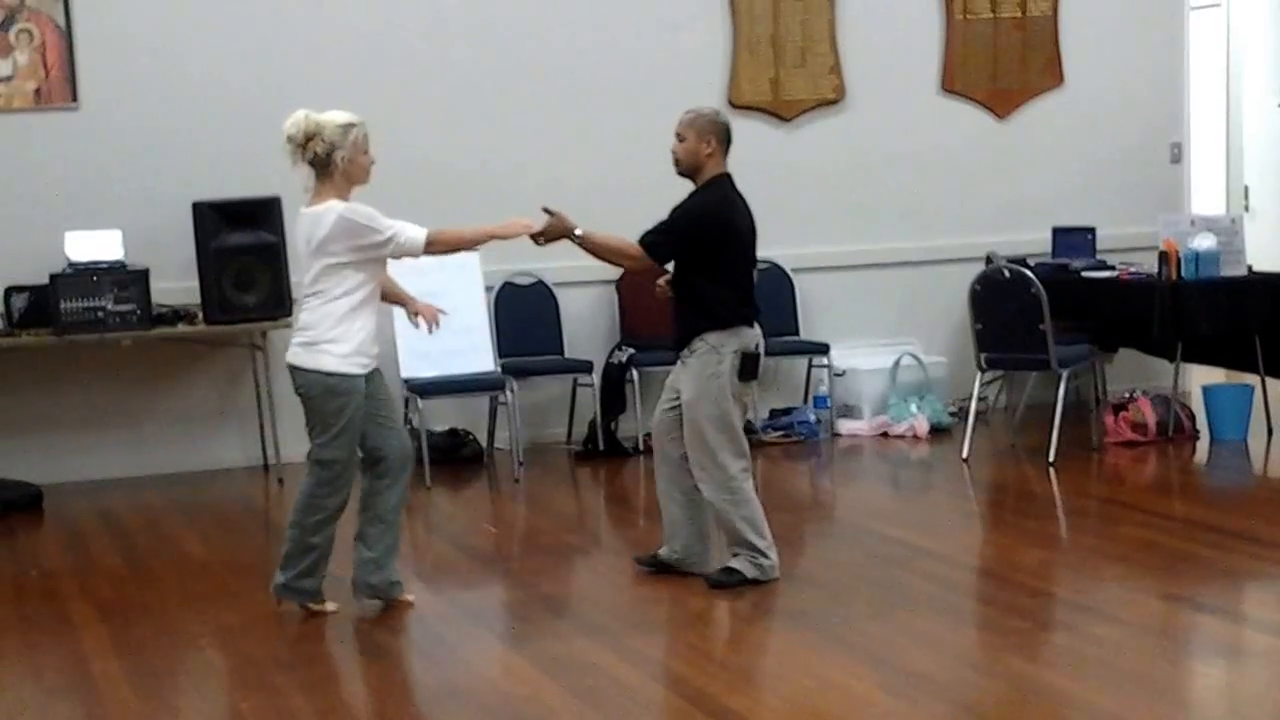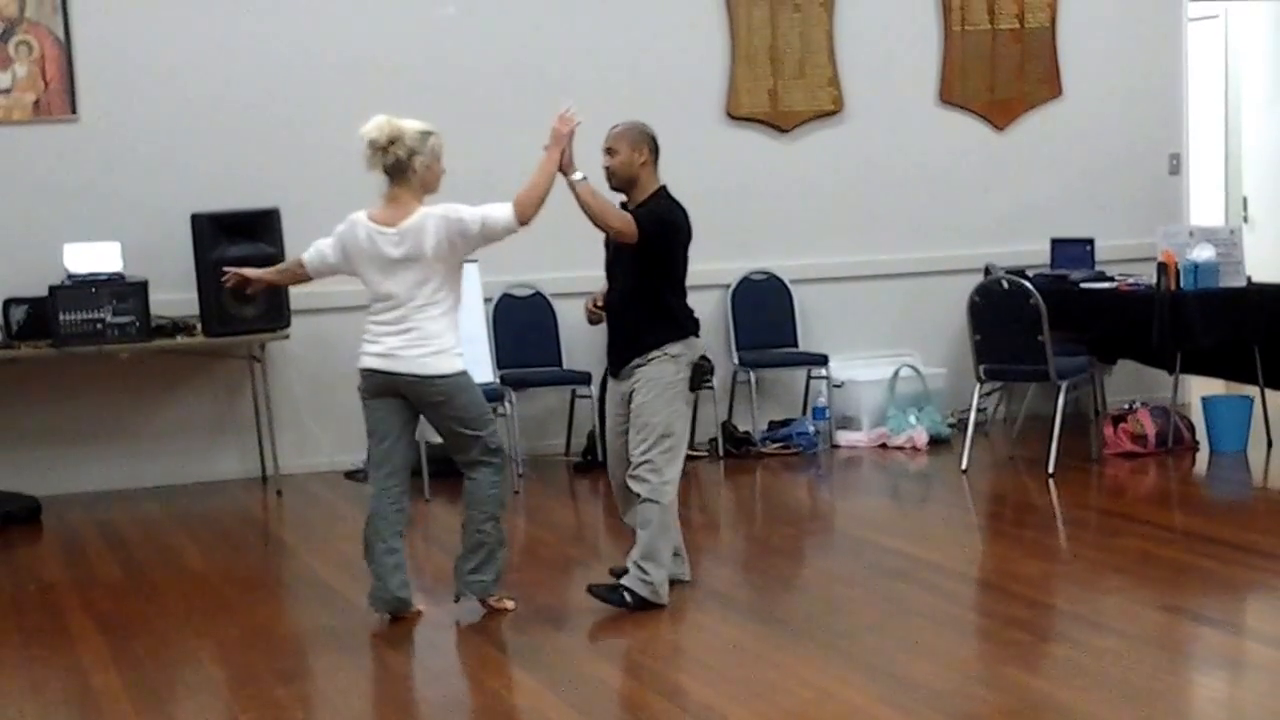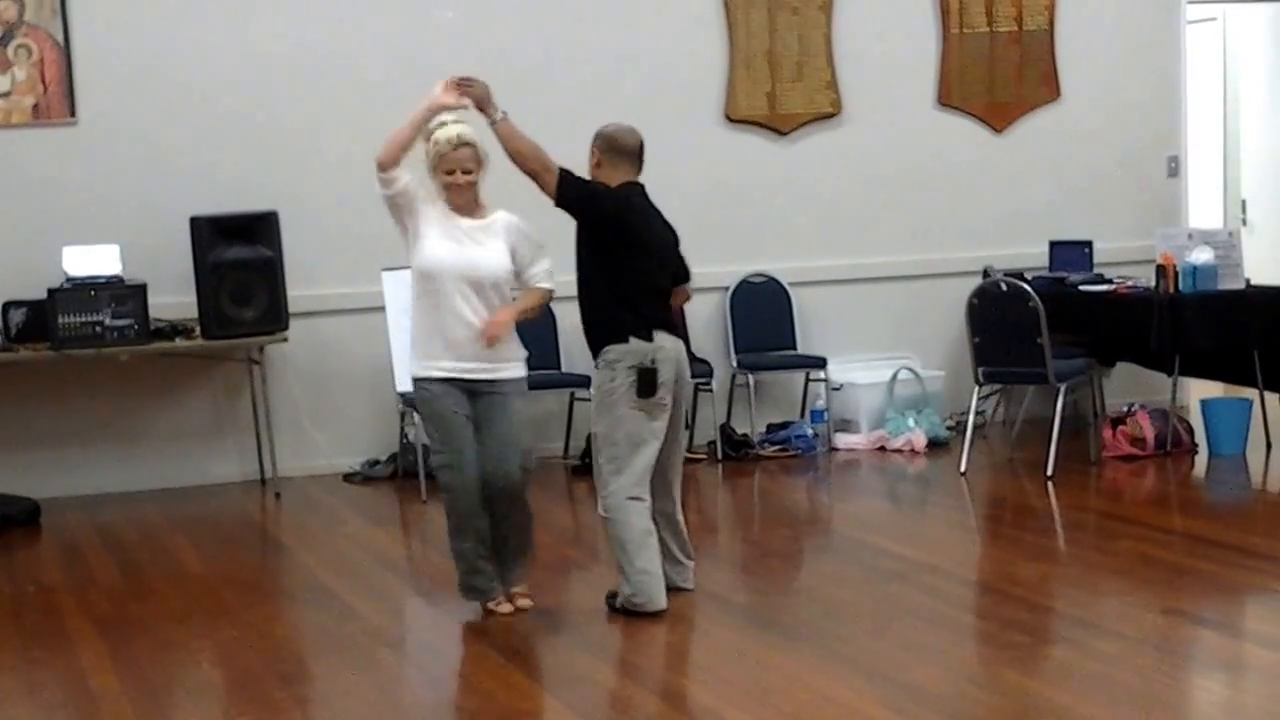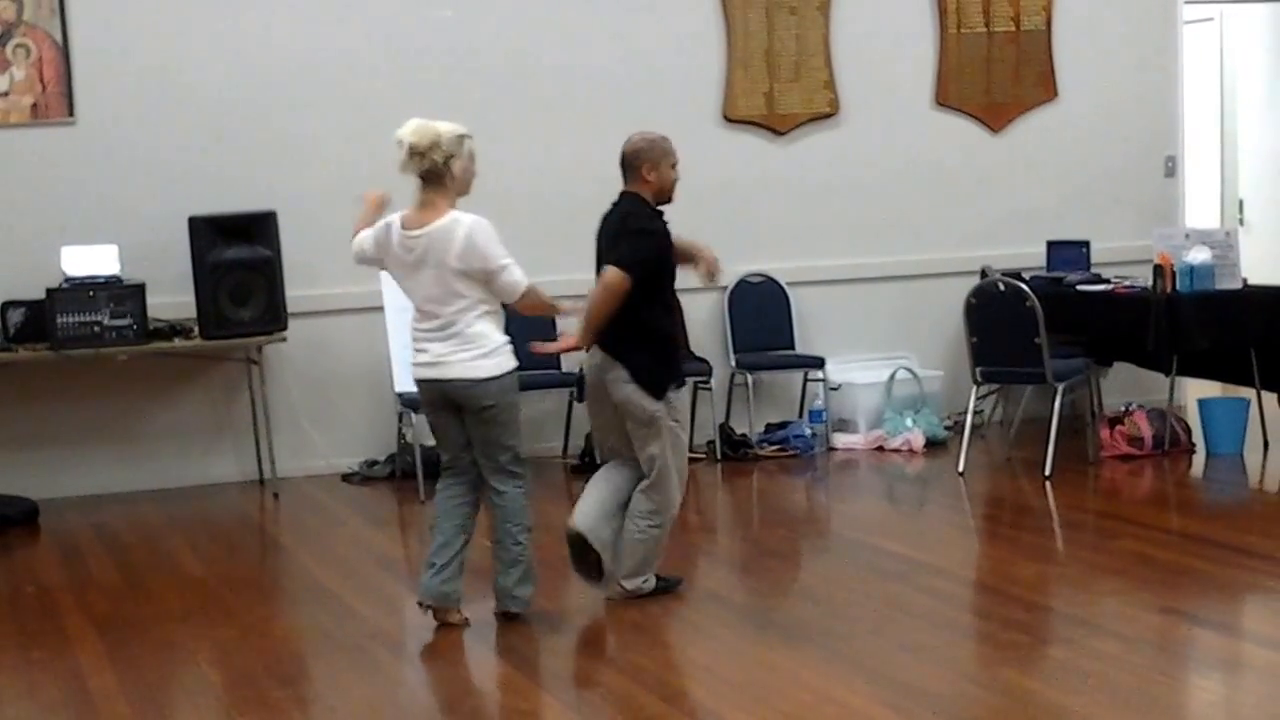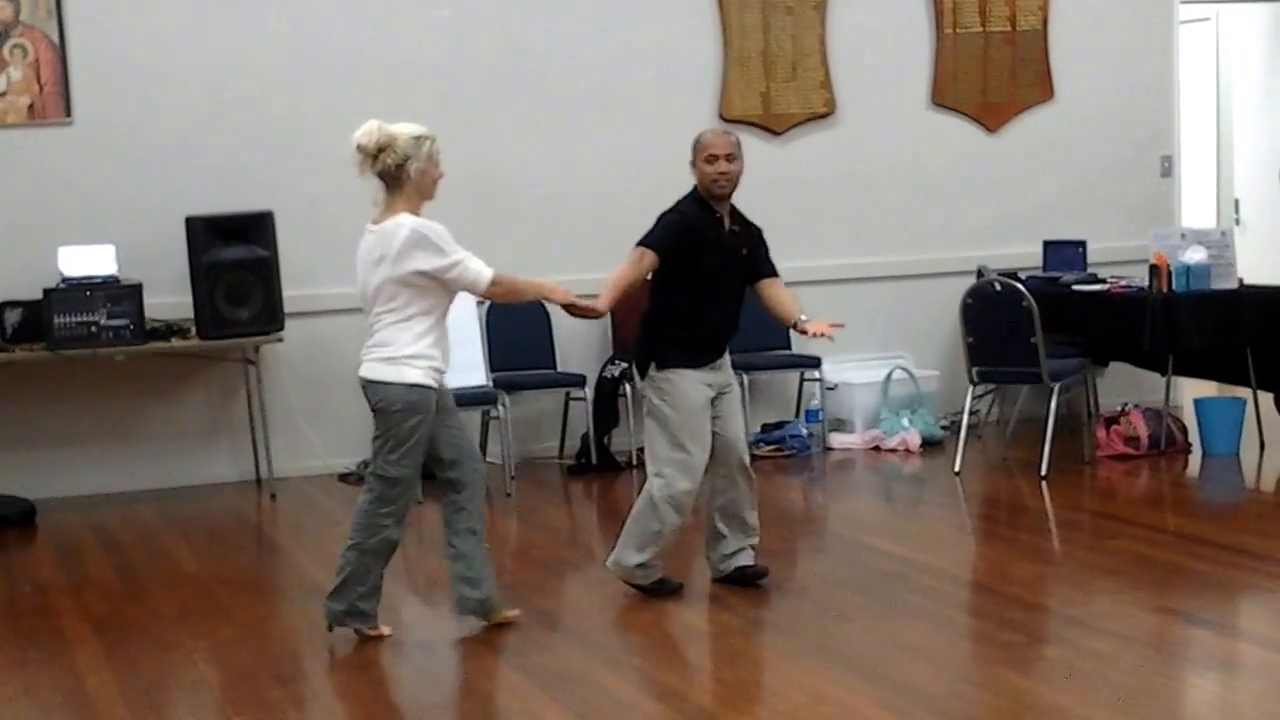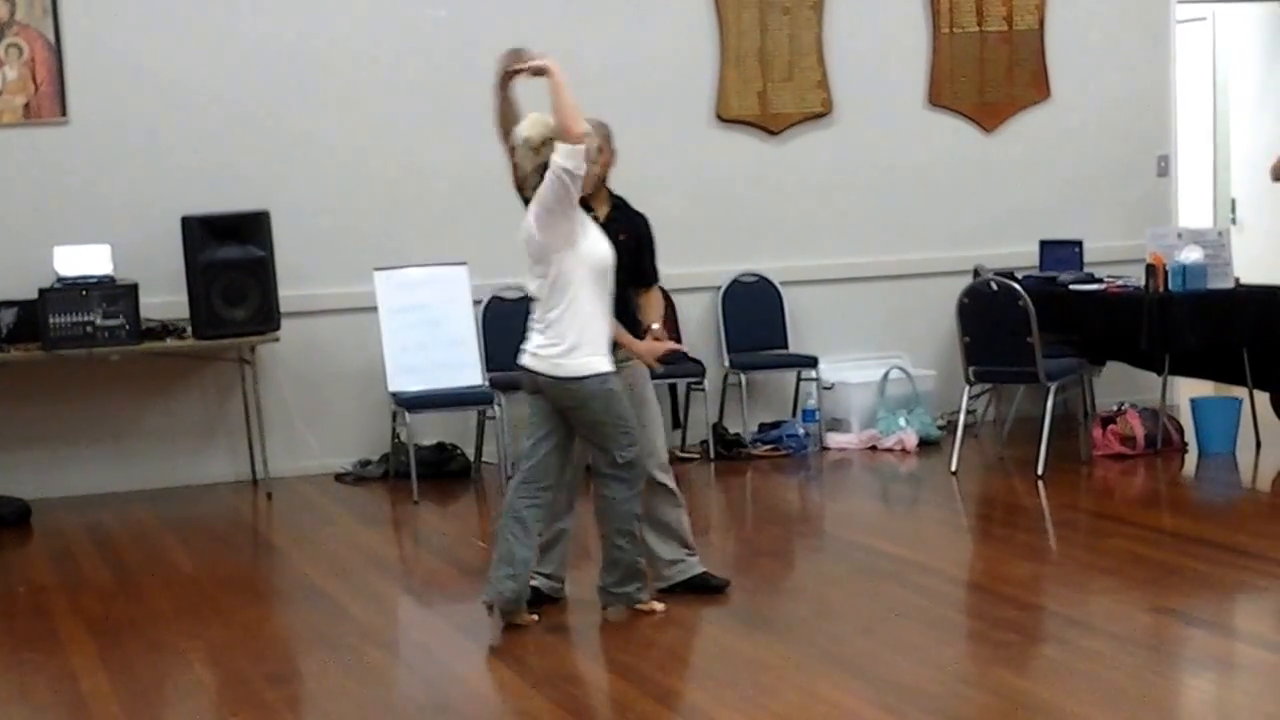
dt=0.7s
person 1, frame 1
left shoulder: (321, 215)
right shoulder: (345, 218)
left elbow: (368, 274)
right elbow: (429, 242)
left wrist: (409, 302)
right wrist: (499, 230)
left hip: (350, 364)
right hip: (329, 366)
left knee: (392, 458)
right knee: (334, 471)
left ankle: (376, 576)
right ankle: (298, 584)
person 1, frame 2
left shoulder: (357, 229)
right shoulder: (446, 224)
left elbow: (306, 267)
right elbow: (523, 211)
left wrist: (261, 276)
right wrist: (555, 151)
left hip: (379, 371)
right hip: (435, 370)
left knee: (387, 478)
right knee: (485, 461)
left ankle: (392, 593)
right ankle: (479, 580)
person 1, frame 3
left shoulder: (507, 227)
right shoulder: (418, 213)
left elbow: (541, 285)
right elbow: (386, 162)
left wrist: (510, 312)
right wrist: (431, 108)
left hip: (498, 371)
right hip: (439, 373)
left knee: (506, 474)
right knee: (461, 477)
left ankle: (512, 569)
right ankle: (482, 583)
person 1, frame 4
left shoulder: (394, 230)
right shoulder: (471, 229)
left elbow: (361, 249)
right elbow: (518, 293)
left wrist: (371, 210)
right wrist: (560, 313)
left hip: (431, 373)
right hip: (483, 372)
left knee: (458, 475)
right knee: (505, 476)
left ankle: (439, 590)
right ankle: (512, 594)
person 1, frame 5
left shoulder: (377, 233)
right shoulder: (418, 233)
right elbow: (489, 285)
right wrist: (547, 290)
left hip: (415, 379)
right hip: (403, 383)
left knee: (464, 473)
right knee: (389, 495)
left ankle: (476, 594)
right ankle: (351, 607)
person 1, frame 6
left shoulder: (563, 219)
right shoulder: (552, 210)
left elbow: (587, 299)
right elbow: (570, 138)
left wrist: (633, 343)
right wrist: (551, 74)
left hip: (544, 367)
right hip: (578, 372)
left knee: (534, 479)
right knee: (622, 470)
left ankle: (508, 593)
right ankle: (623, 589)
person 2, frame 1
left shoulder: (707, 207)
right shoulder: (723, 202)
left elbow: (638, 256)
left wrist: (573, 232)
right wrist: (679, 279)
left hip: (718, 347)
right hip: (705, 346)
left knee: (718, 460)
right knee: (670, 440)
left ankle: (756, 559)
right ankle: (685, 549)
person 2, frame 2
left shoulder: (667, 215)
right shoulder: (628, 217)
left elbow: (618, 228)
left wrist: (572, 172)
right wrist: (603, 300)
left hip: (663, 359)
right hip: (625, 361)
left knee: (651, 472)
right knee: (625, 472)
left ankle: (646, 582)
right ankle: (666, 562)
person 2, frame 3
left shoulder: (605, 206)
right shoulder: (654, 219)
left elbow: (538, 167)
right elbow: (680, 288)
left wrist: (490, 110)
left hip: (629, 358)
right hip: (664, 351)
left knee: (620, 482)
right knee: (660, 475)
left ankle: (643, 591)
right ankle: (675, 569)
person 2, frame 4
left shoulder: (626, 218)
right shoulder: (645, 228)
right elbow: (613, 282)
left wrist: (695, 253)
right wrist: (585, 336)
left hip: (608, 366)
right hip: (644, 372)
left knee: (625, 460)
right knee: (663, 478)
left ankle: (588, 526)
right ankle: (631, 578)
person 2, frame 5
left shoulder: (747, 231)
right shoulder: (682, 219)
left elbow: (768, 285)
right elbow: (642, 260)
left wrist: (801, 321)
right wrist: (605, 302)
left hip: (717, 362)
right hip: (673, 364)
left knee: (734, 462)
right knee: (679, 472)
left ankle: (733, 557)
right ankle: (635, 562)
person 2, frame 6
left shoulder: (634, 222)
left elbow: (648, 290)
left wrist: (655, 330)
left hip: (622, 366)
left knee: (652, 472)
left ankle: (678, 567)
right ankle: (546, 577)
